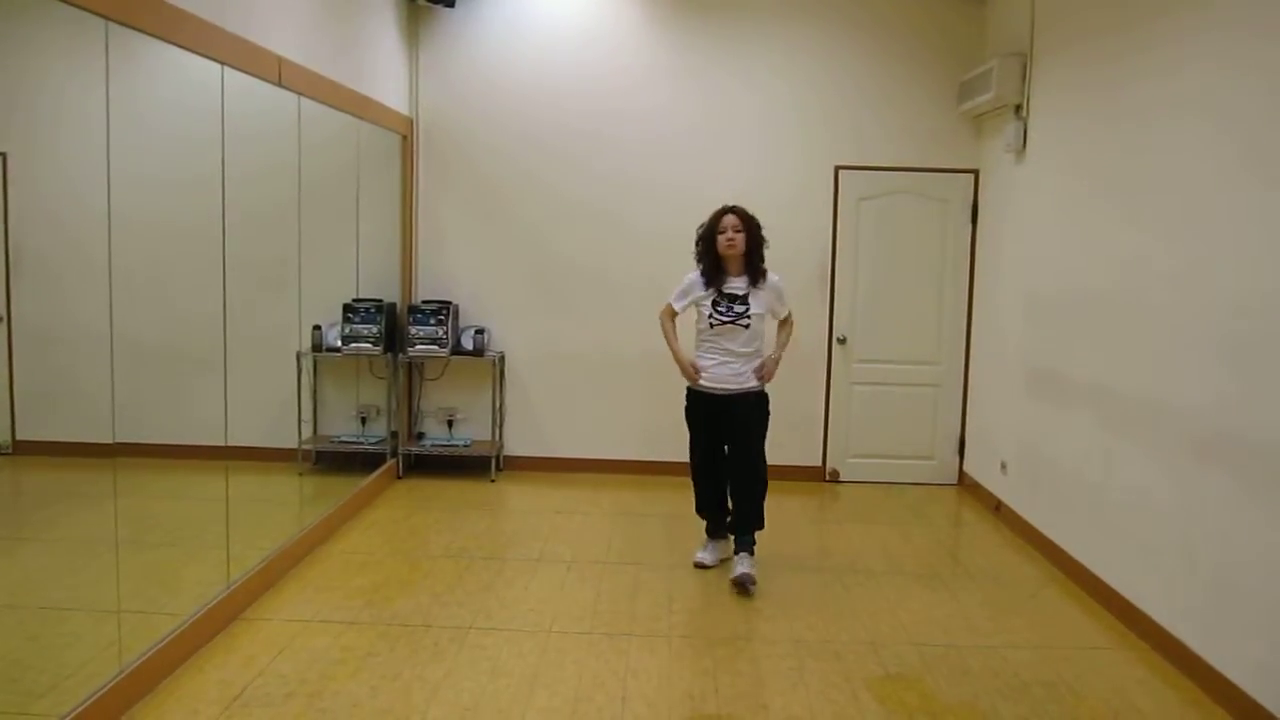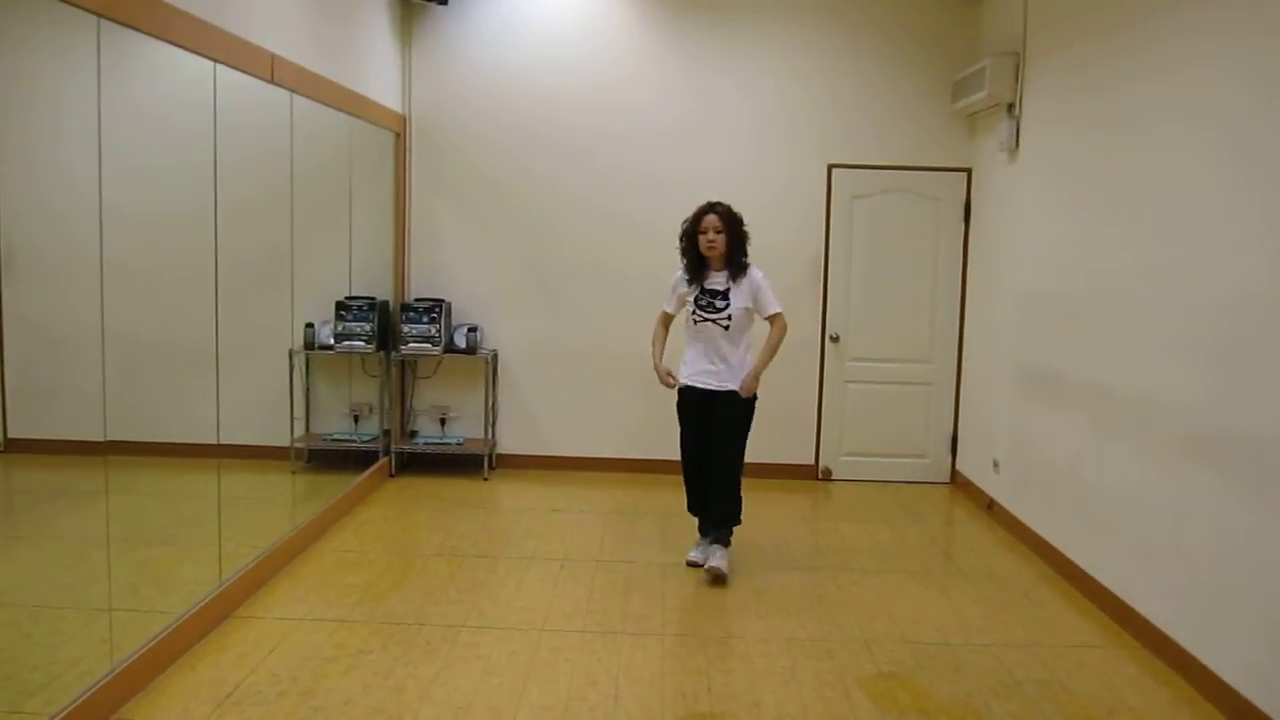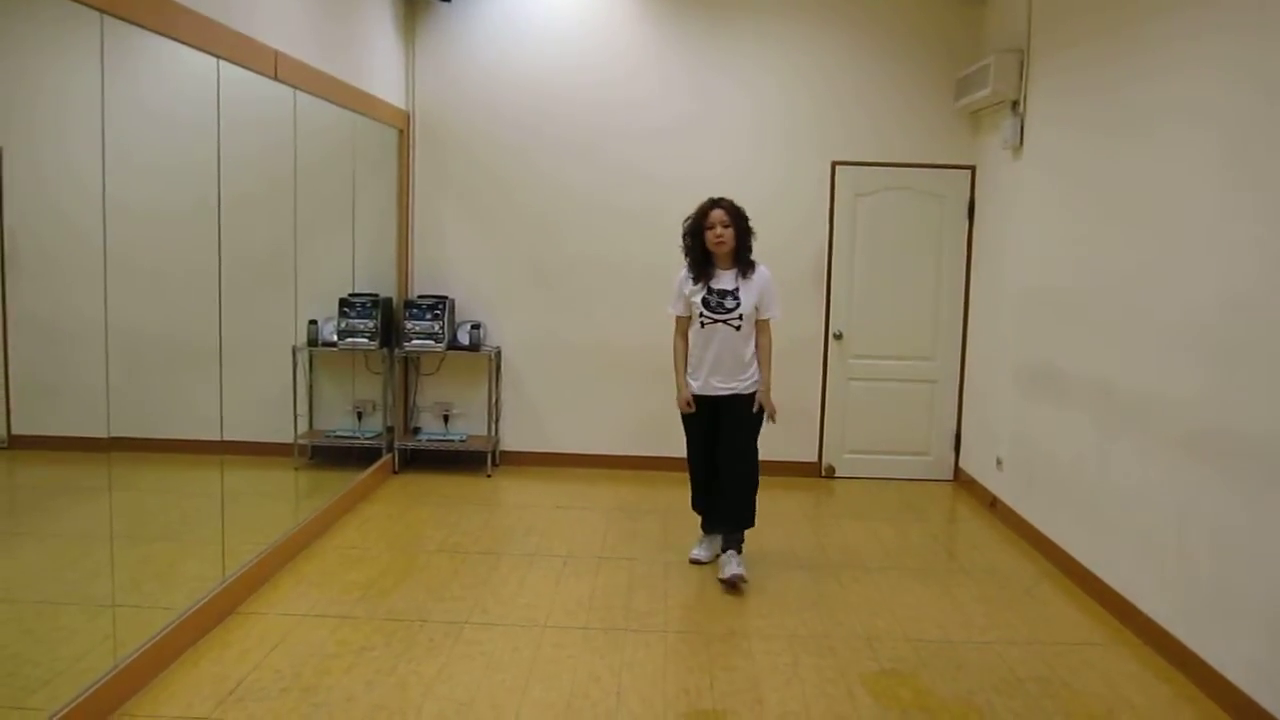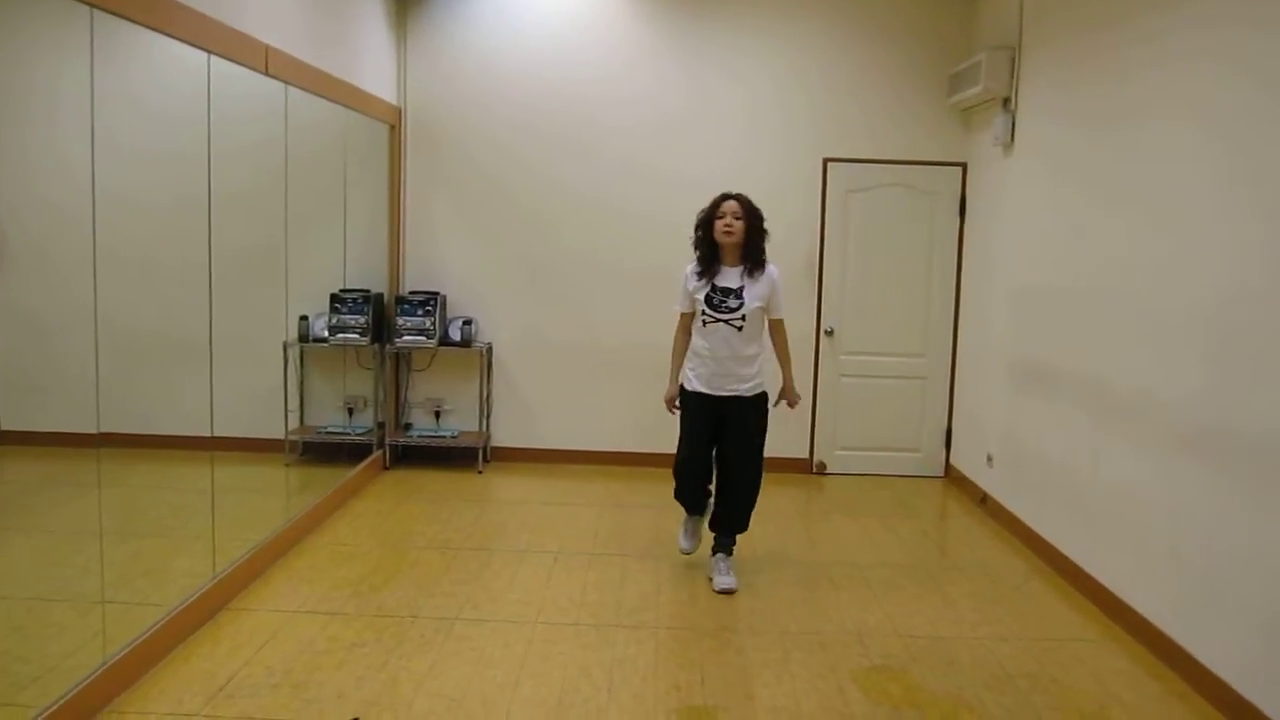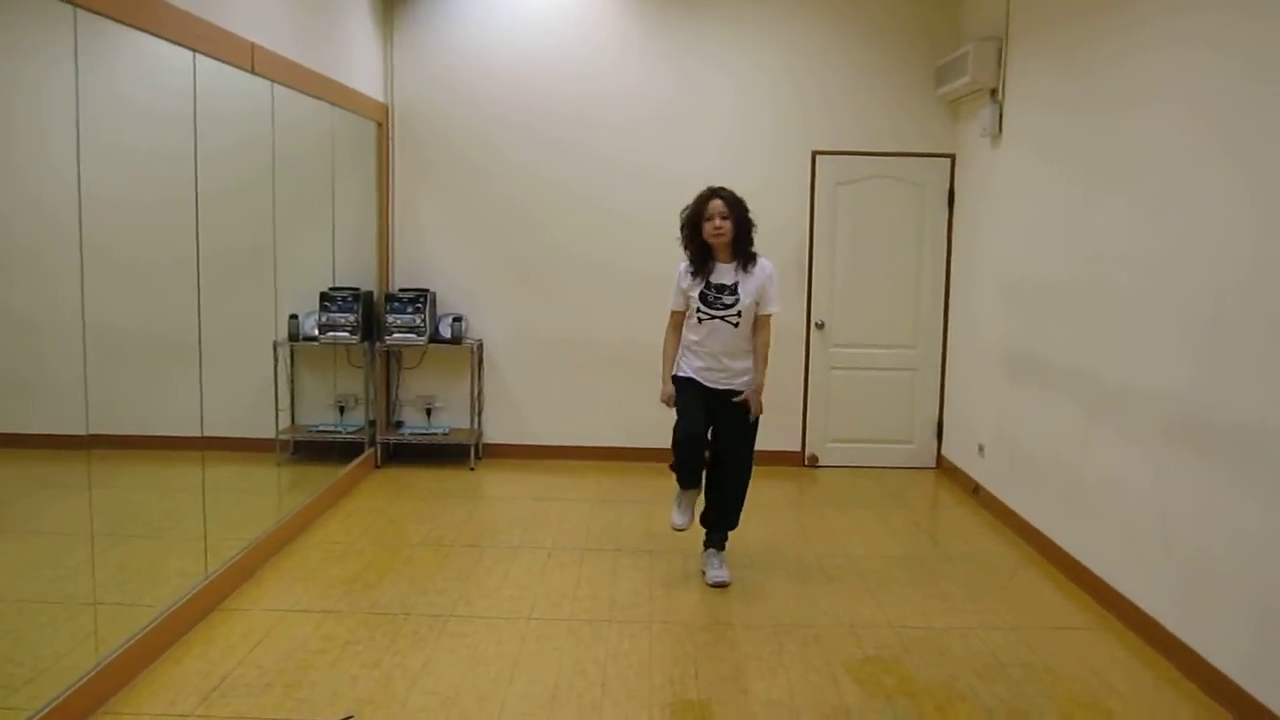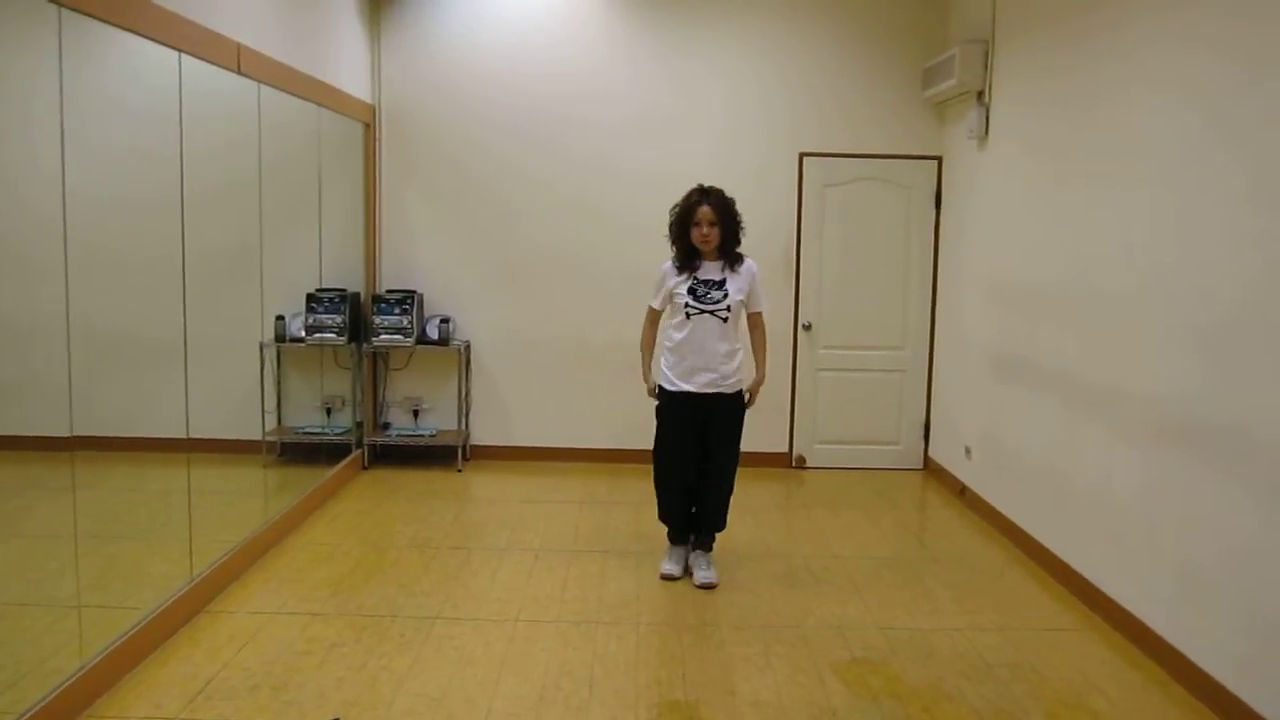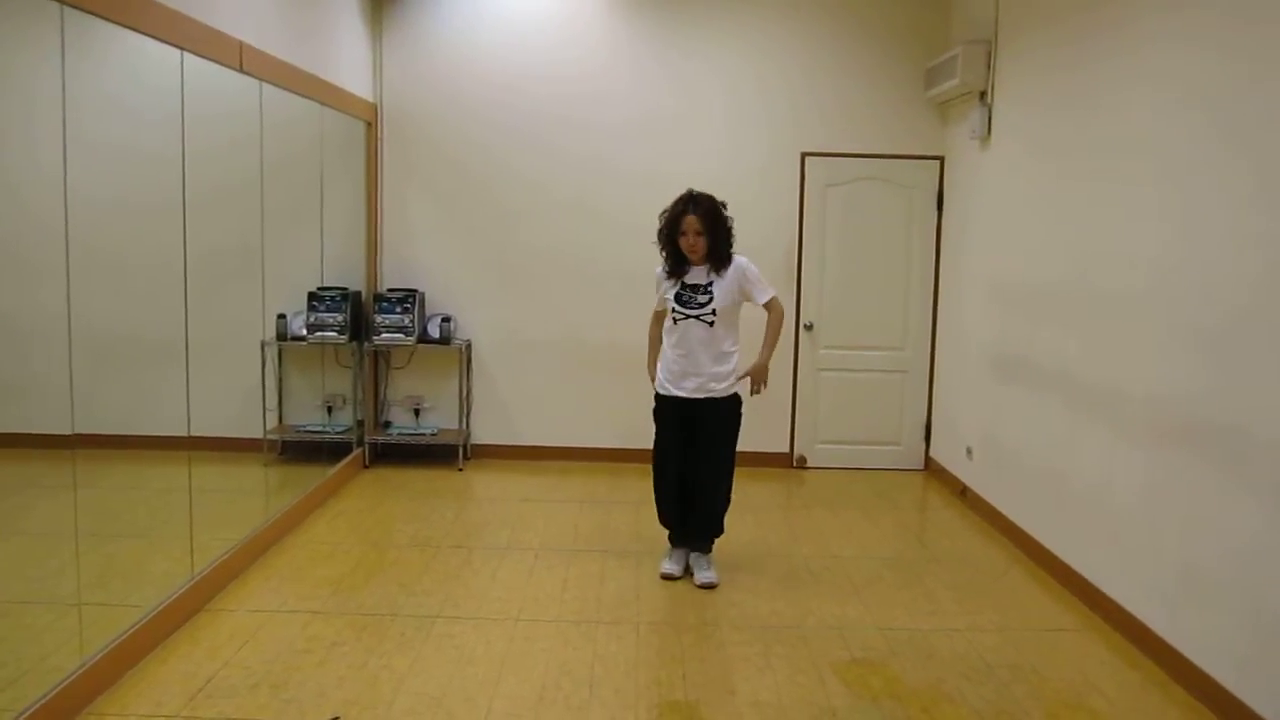
dt=0.4s
person 1, frame 1
left shoulder: (767, 284)
right shoulder: (698, 281)
left elbow: (787, 321)
right elbow: (666, 315)
left wrist: (775, 357)
right wrist: (679, 356)
left hip: (748, 394)
right hip: (704, 392)
left knee: (748, 472)
right knee: (706, 468)
left ankle: (744, 552)
right ankle: (716, 536)
person 1, frame 2
left shoulder: (750, 278)
right shoulder: (685, 279)
left elbow: (778, 326)
right elbow: (664, 322)
left wrist: (757, 371)
right wrist: (657, 360)
left hip: (734, 390)
right hip: (692, 388)
left knee: (724, 465)
right knee: (695, 465)
left ankle: (719, 543)
right ankle: (706, 535)
person 1, frame 3
left shoulder: (758, 277)
right shoulder: (690, 278)
left elbow: (763, 334)
right elbow: (681, 334)
left wrist: (766, 389)
right wrist: (681, 384)
left hip: (742, 393)
right hip: (700, 392)
left knee: (738, 469)
right knee: (702, 467)
left ankle: (732, 550)
right ankle: (711, 533)
person 1, frame 4
left shoulder: (766, 276)
right shoulder: (696, 274)
left elbow: (776, 330)
right elbow: (684, 329)
left wrist: (788, 381)
right wrist: (672, 381)
left hip: (747, 393)
right hip: (699, 389)
left knee: (739, 475)
right knee: (689, 466)
left ankle: (722, 554)
right ankle: (694, 513)
person 1, frame 5
left shoulder: (760, 271)
right shoulder: (689, 271)
left elbow: (762, 330)
right elbow: (675, 326)
left wrist: (758, 385)
right wrist: (667, 379)
left hip: (738, 386)
right hip: (693, 378)
left knee: (732, 469)
right knee: (690, 439)
left ankle: (714, 548)
right ankle: (687, 488)
person 1, frame 6
left shoulder: (744, 270)
right shoulder: (673, 270)
left elbow: (756, 323)
right elbow: (652, 320)
left wrist: (761, 374)
right wrist: (646, 371)
left hip: (726, 391)
right hip: (677, 389)
left knee: (717, 474)
right knee: (674, 471)
left ankle: (703, 550)
right ankle: (678, 543)
person 1, frame 7
left shoulder: (737, 269)
right shoulder: (668, 271)
left elbow: (775, 310)
left wrist: (762, 361)
right wrist: (653, 365)
left hip: (719, 394)
right hip: (671, 393)
left knee: (712, 476)
right knee: (670, 474)
left ankle: (702, 549)
right ankle: (679, 545)
